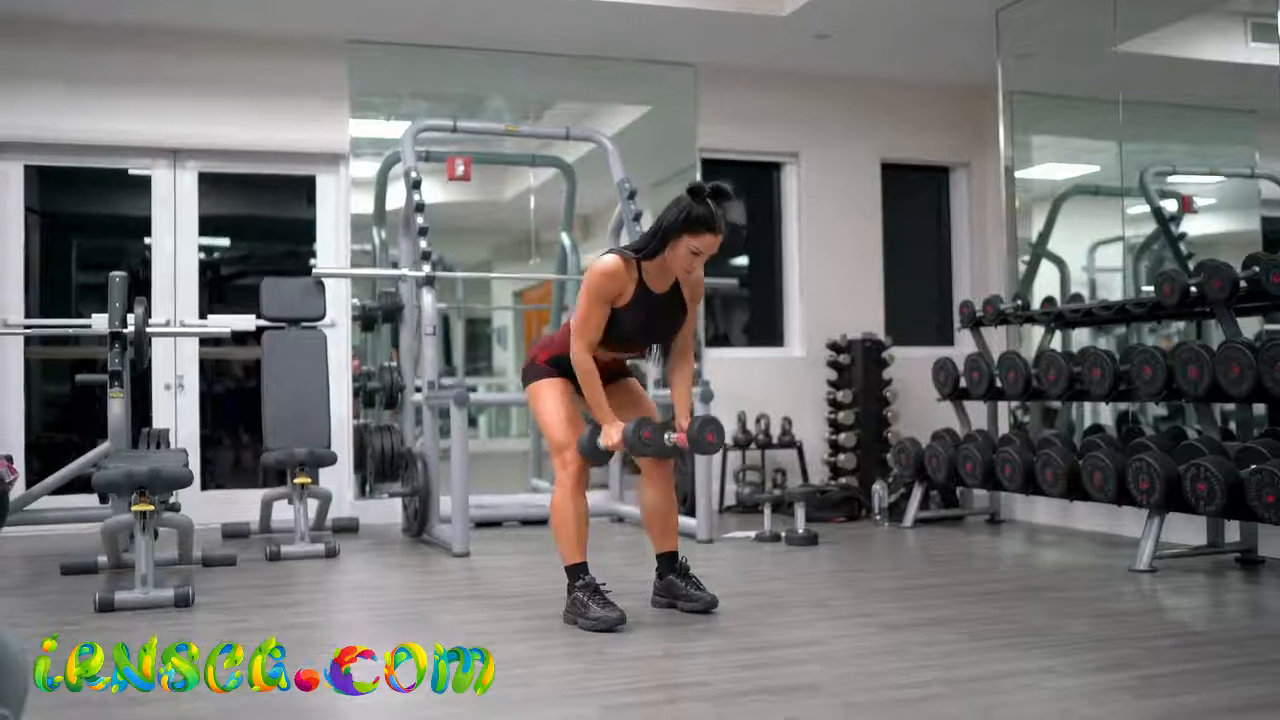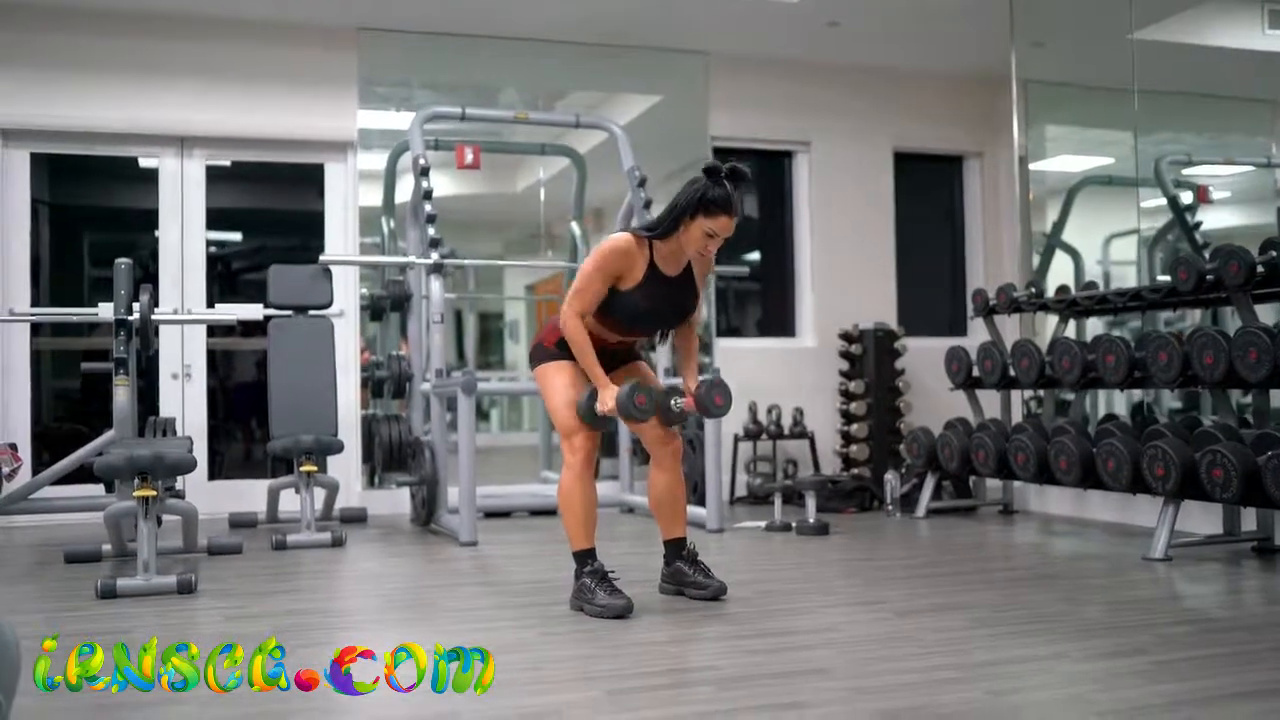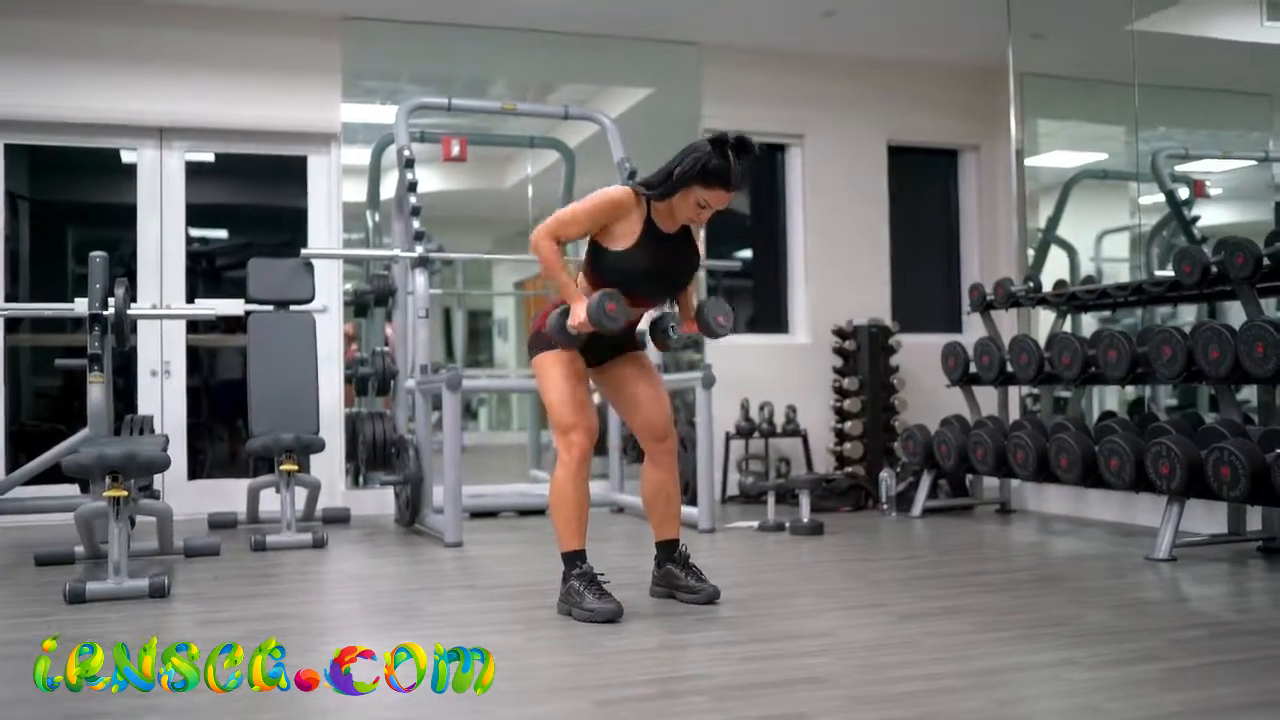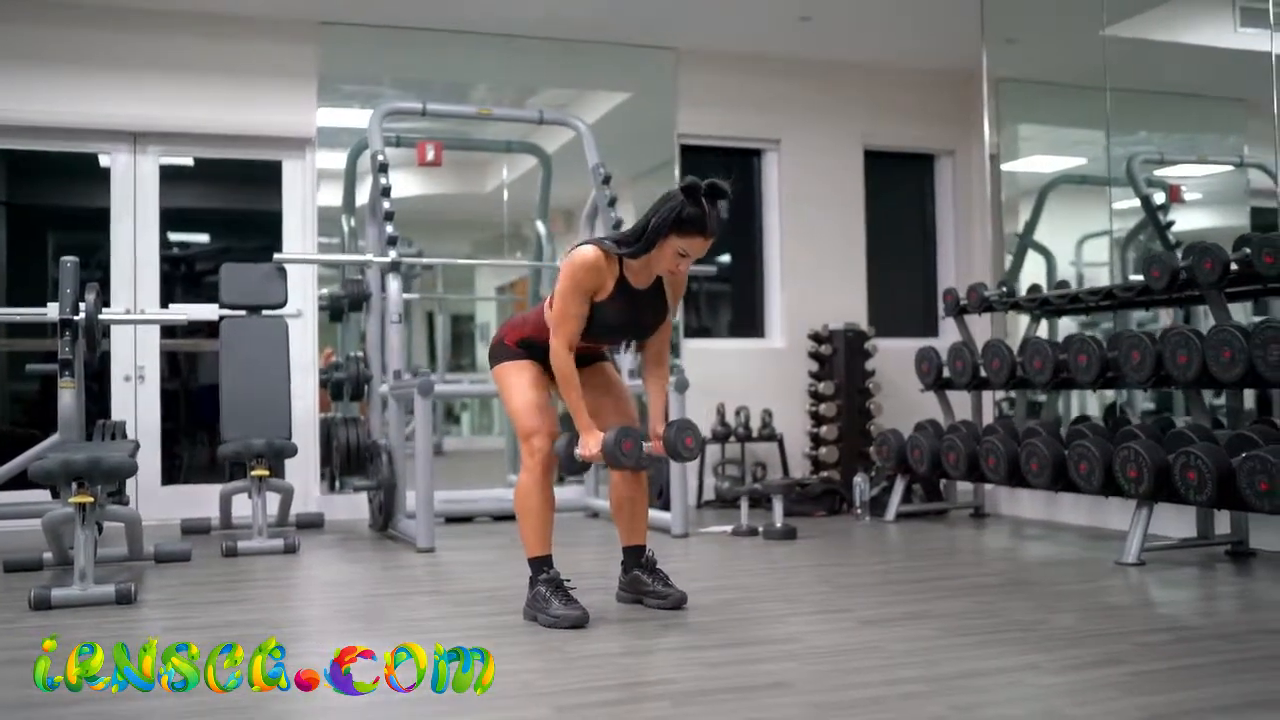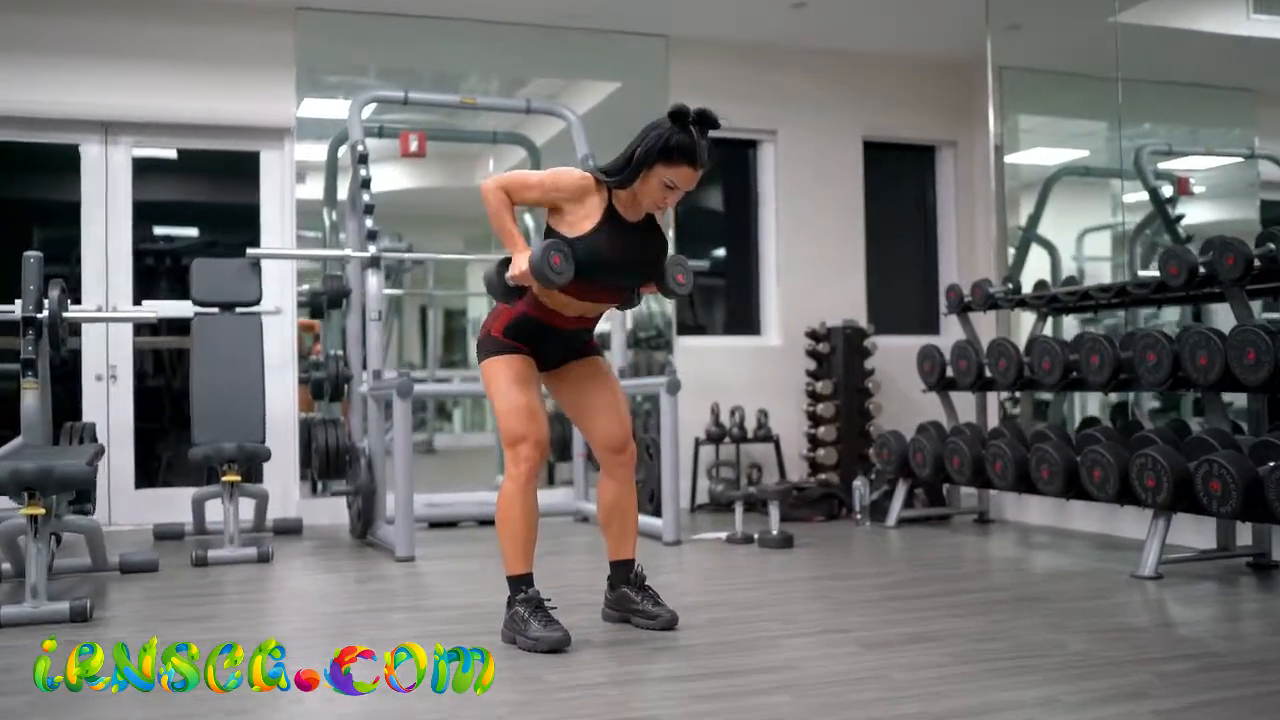
dt=1s
person 1, frame 1
left shoulder: (691, 282)
right shoulder: (611, 270)
left elbow: (682, 349)
right elbow: (578, 347)
left wrist: (683, 415)
right wrist: (606, 421)
left hip: (612, 370)
right hip: (556, 364)
left knee: (660, 456)
right knee: (573, 459)
left ankle: (669, 576)
right ankle: (579, 590)
person 1, frame 2
left shoulder: (700, 263)
right shoulder: (622, 249)
left elbow: (686, 327)
right elbow: (573, 317)
left wrist: (690, 382)
right wrist: (602, 388)
left hip: (620, 353)
right hip: (562, 347)
left knee: (667, 438)
right knee: (583, 442)
left ankle: (677, 562)
right ankle: (587, 576)
person 1, frame 3
left shoulder: (693, 220)
right shoulder: (620, 204)
right elbow: (542, 237)
left wrist: (688, 309)
right wrist: (574, 297)
left hip: (620, 338)
right hip: (563, 331)
left knee: (663, 438)
right knee: (578, 440)
left ankle: (669, 563)
right ankle: (575, 577)
person 1, frame 4
left shoulder: (673, 278)
right shoulder: (590, 262)
left elbow: (655, 351)
right elbow: (561, 349)
left wrist: (657, 422)
right wrist: (585, 428)
left hip: (587, 353)
right hip: (525, 347)
right knee: (541, 445)
left ankle: (636, 569)
right ankle: (541, 584)
person 1, frame 5
left shoulder: (653, 209)
right shoulder: (578, 188)
right elbow: (493, 187)
left wrist: (646, 280)
right wrist: (520, 253)
left hip: (576, 341)
right hip: (515, 332)
left knee: (619, 449)
right knee: (528, 452)
left ankle: (623, 586)
right ankle: (520, 603)
